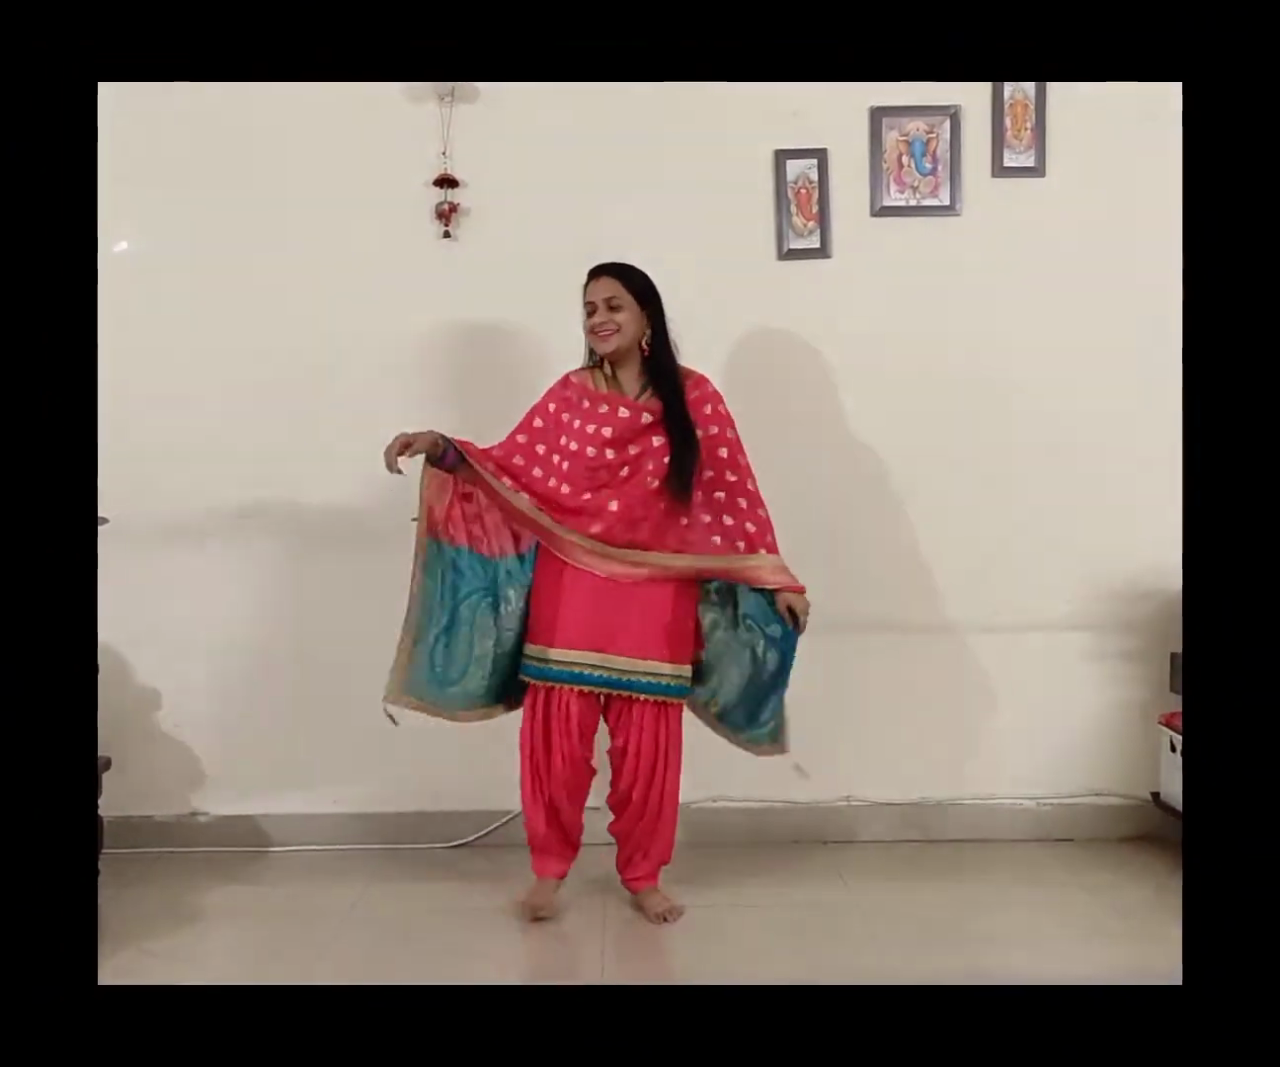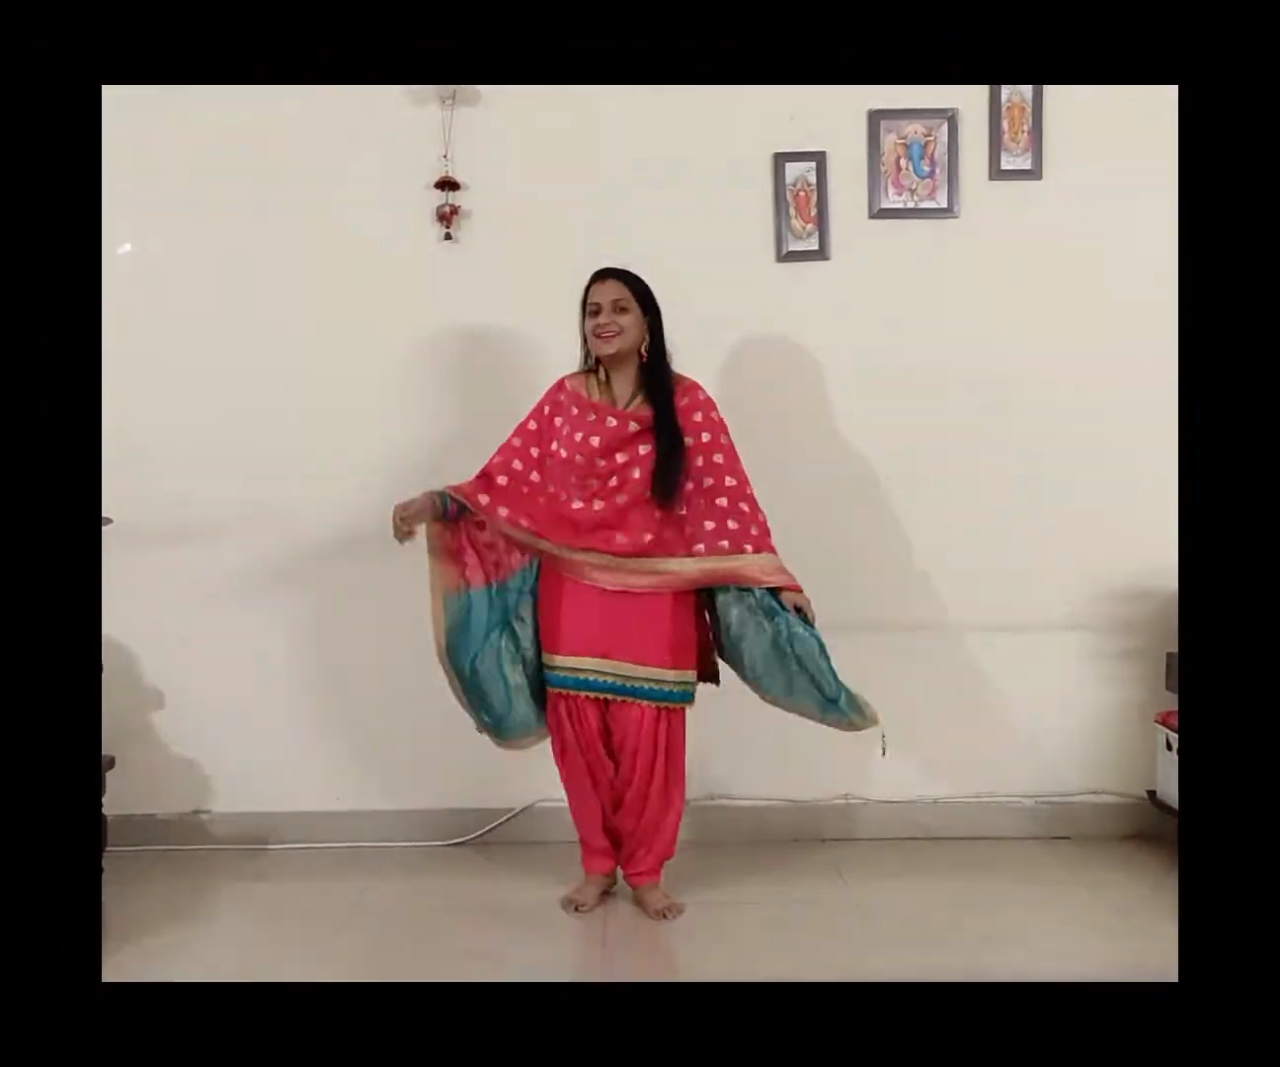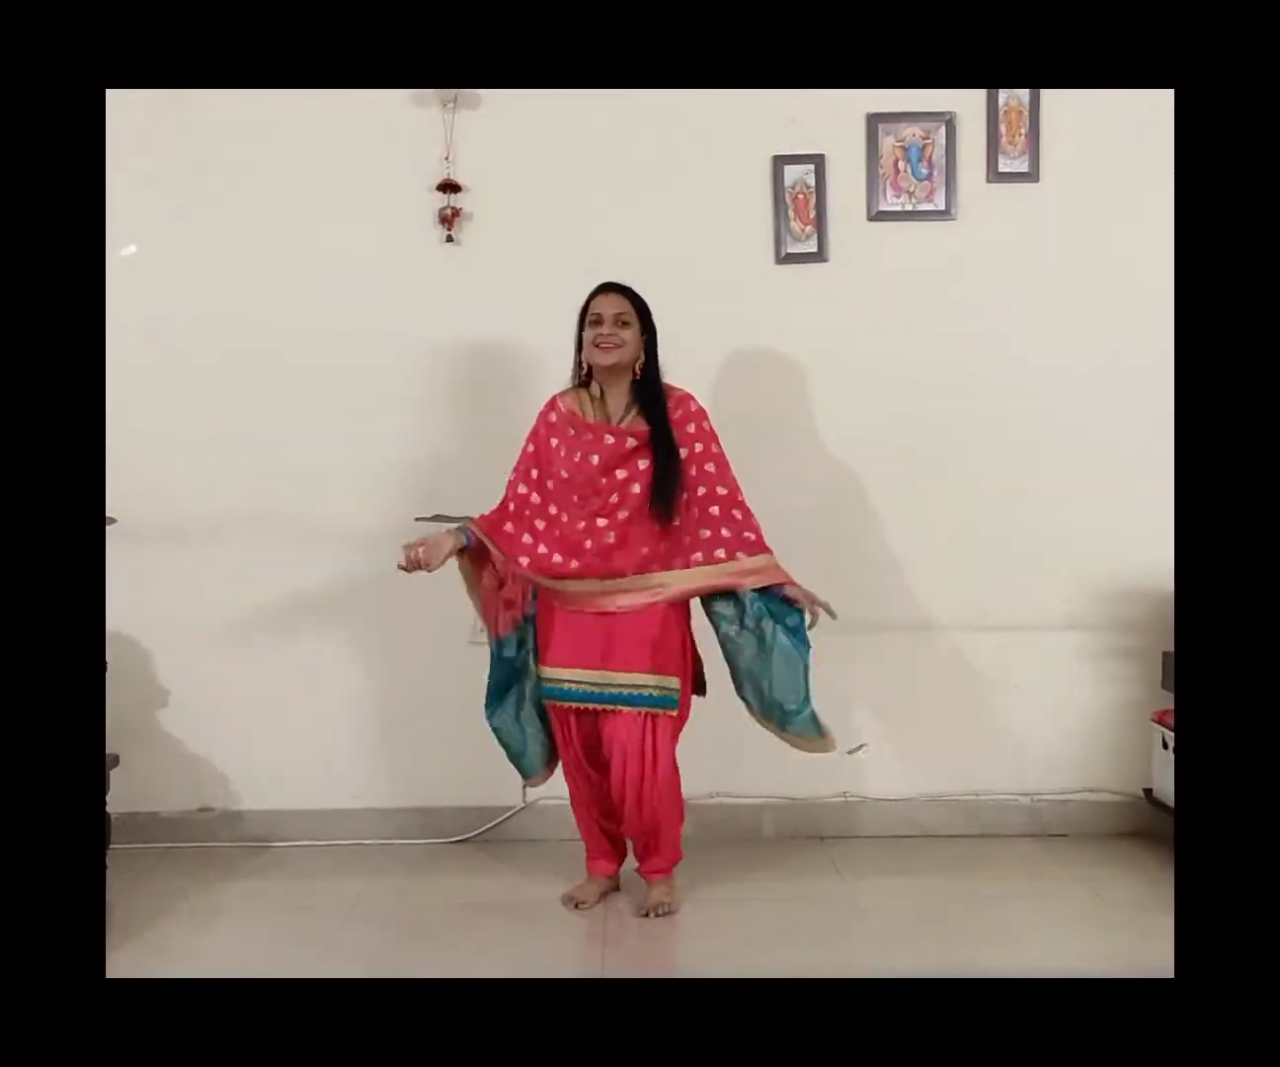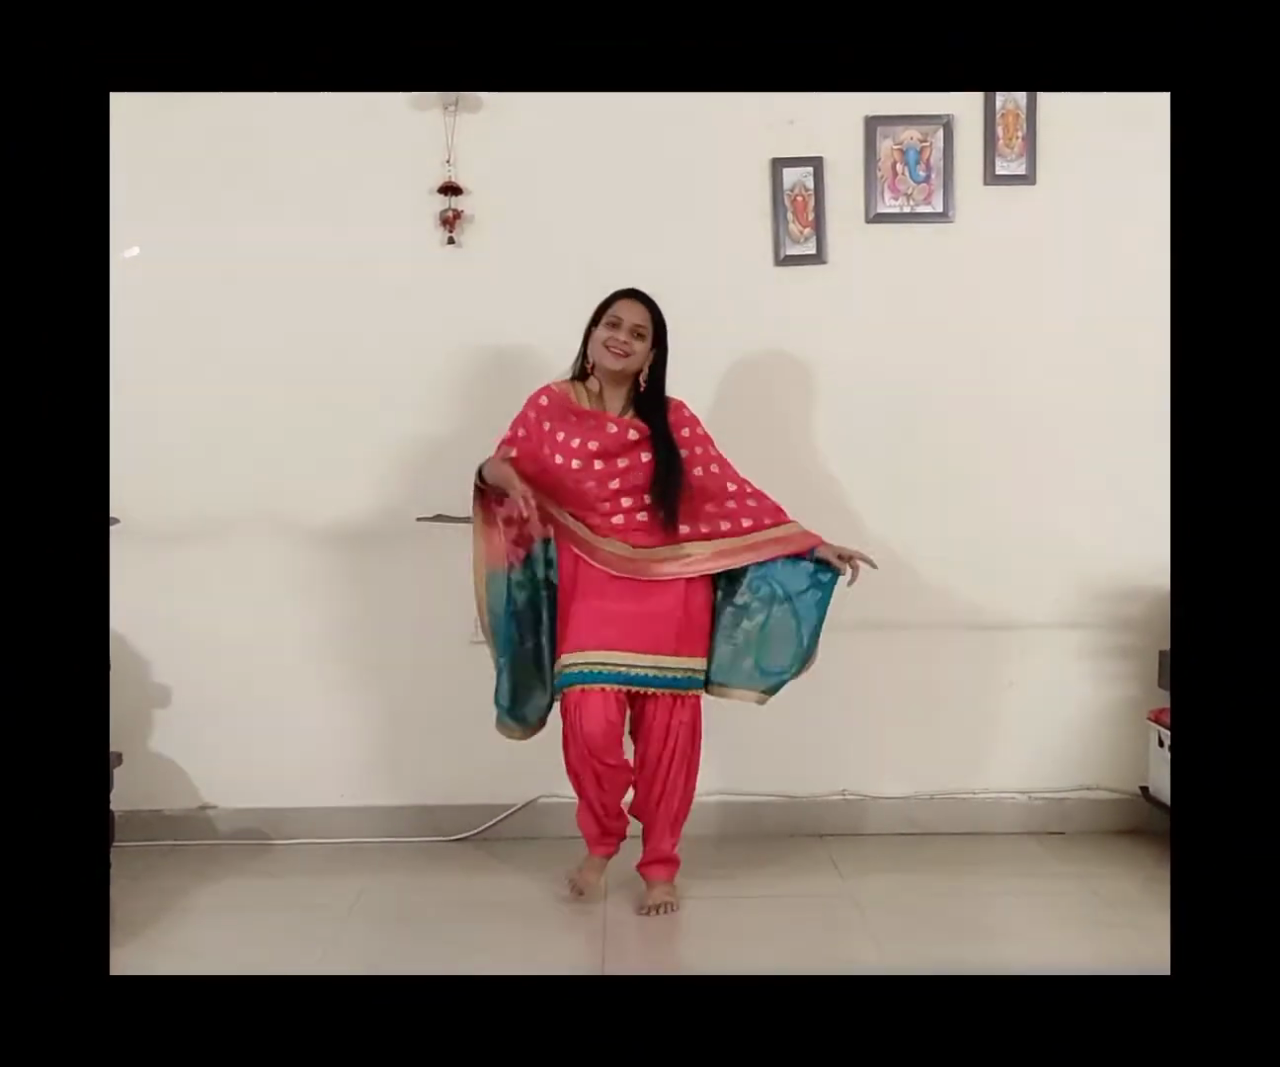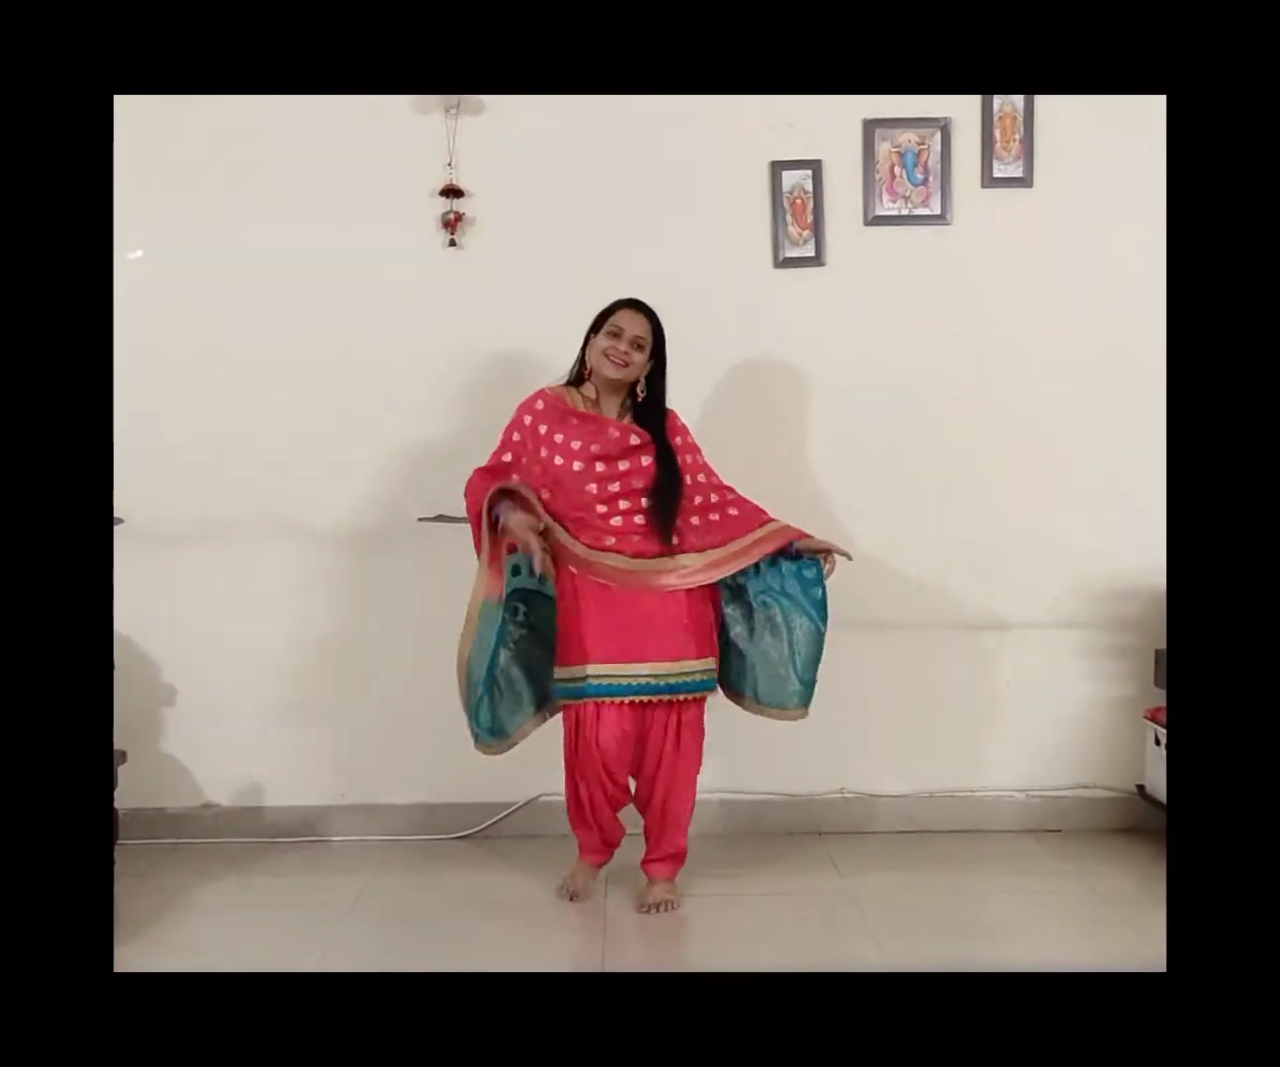
dt=0.2s
person 1, frame 1
left shoulder: (694, 395)
right shoulder: (569, 394)
left elbow: (733, 491)
right elbow: (509, 468)
left wrist: (777, 579)
right wrist: (438, 448)
left hip: (658, 595)
right hip: (573, 591)
left knee: (648, 740)
right knee: (556, 734)
left ankle: (643, 875)
right ankle: (548, 869)
person 1, frame 2
left shoulder: (686, 401)
right shoulder: (562, 400)
left elbow: (725, 496)
right elbow: (507, 479)
left wrist: (773, 579)
right wrist: (438, 504)
left hip: (657, 598)
right hip: (574, 597)
left knee: (649, 738)
right knee: (579, 735)
left ankle: (646, 873)
right ankle: (599, 865)
person 1, frame 3
left shoulder: (678, 413)
right shoulder: (557, 416)
left elbow: (718, 506)
right elbow: (520, 513)
left wrist: (774, 578)
right wrist: (452, 541)
left hip: (650, 608)
right hip: (572, 610)
left knee: (637, 746)
right knee: (580, 747)
left ankle: (658, 869)
right ankle: (601, 864)
person 1, frame 4
left shoulder: (671, 419)
right shoulder: (550, 405)
left elbow: (730, 493)
right elbow: (510, 468)
left wrist: (813, 543)
right wrist: (494, 474)
left hip: (672, 597)
right hip: (594, 596)
left knee: (668, 736)
right knee: (590, 727)
left ankle: (660, 867)
right ankle: (600, 844)
person 1, frame 5
left shoulder: (664, 427)
right shoulder: (543, 411)
left elbow: (712, 501)
right elbow: (492, 480)
left wrist: (792, 539)
right wrist: (507, 508)
left hip: (672, 604)
right hip: (592, 605)
left knee: (671, 742)
right knee: (599, 739)
left ankle: (662, 865)
right ankle: (592, 850)
